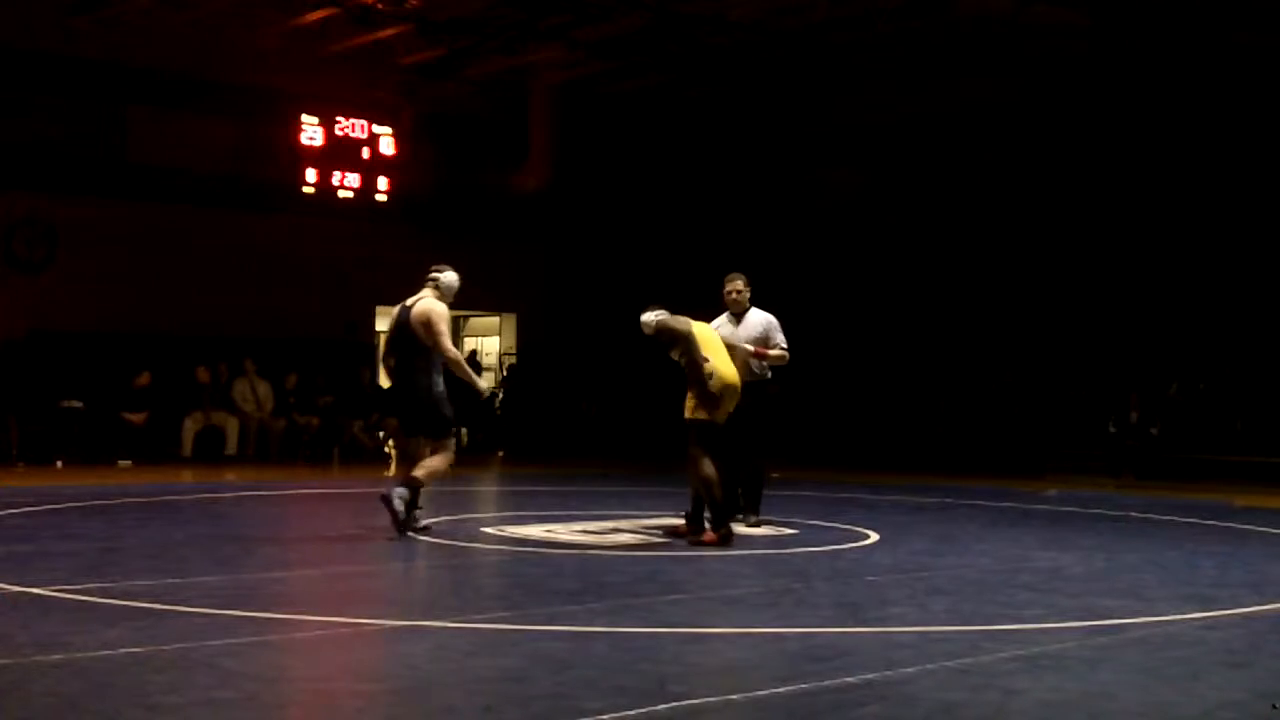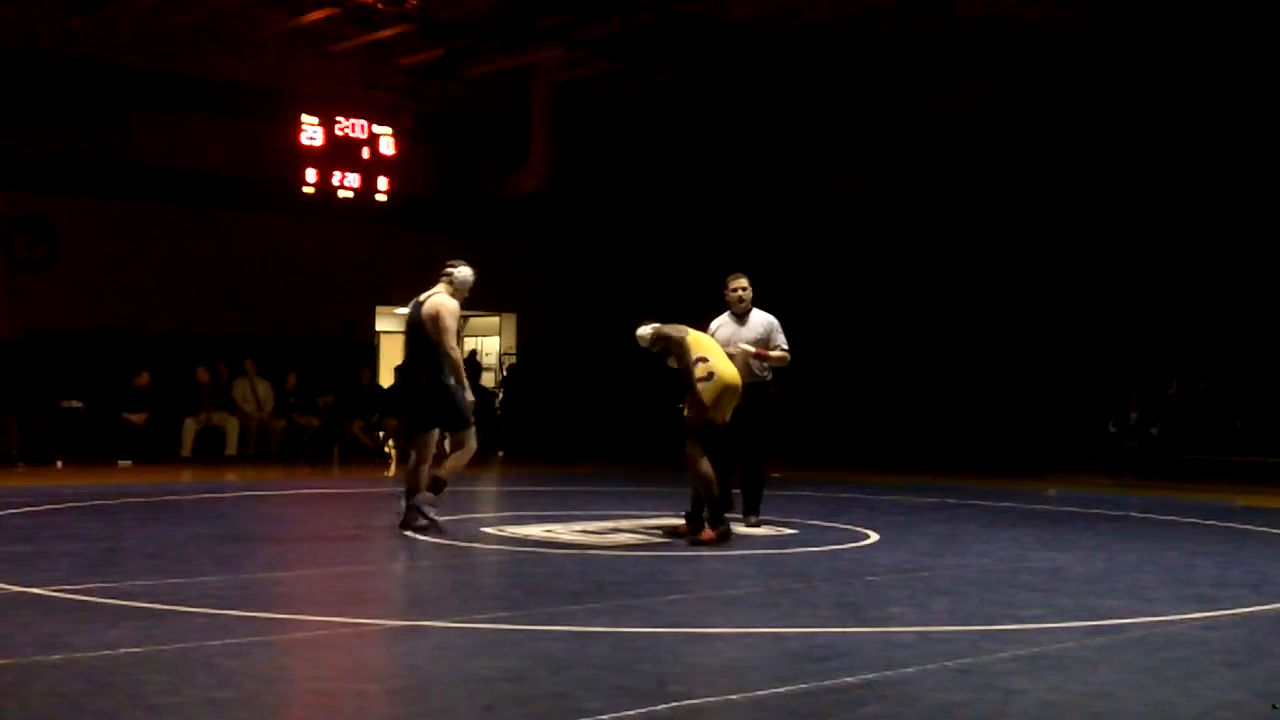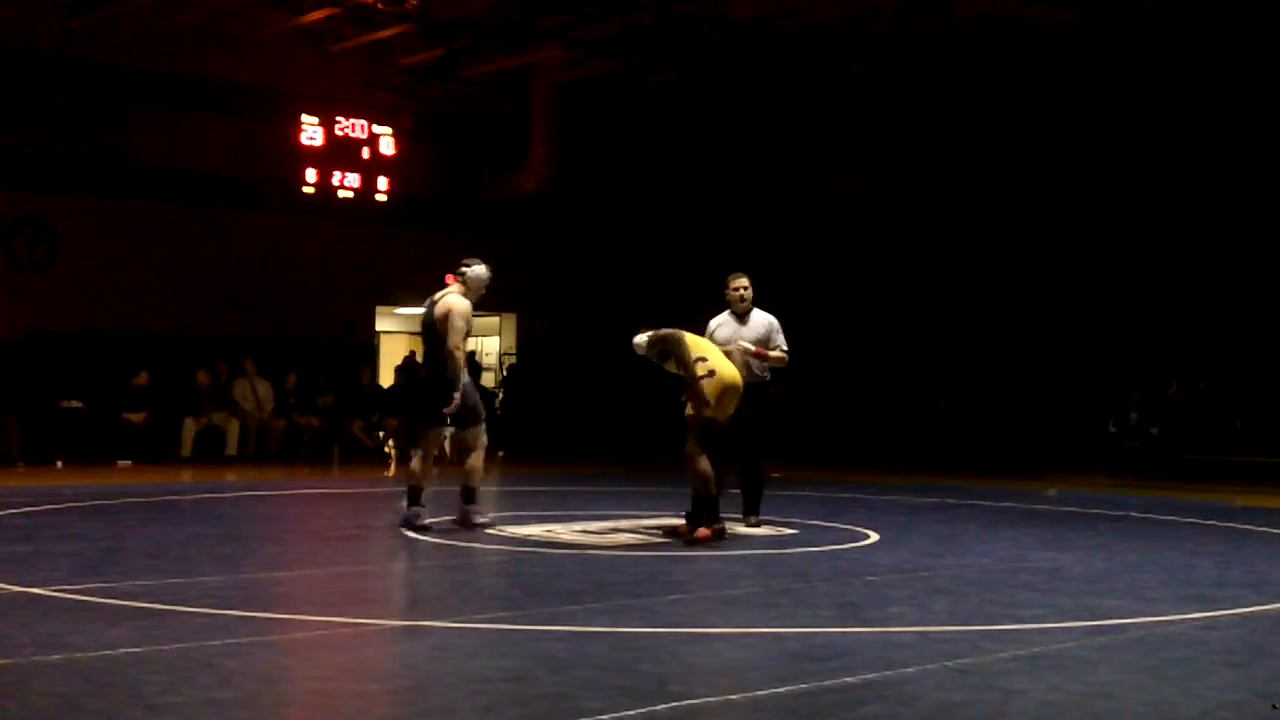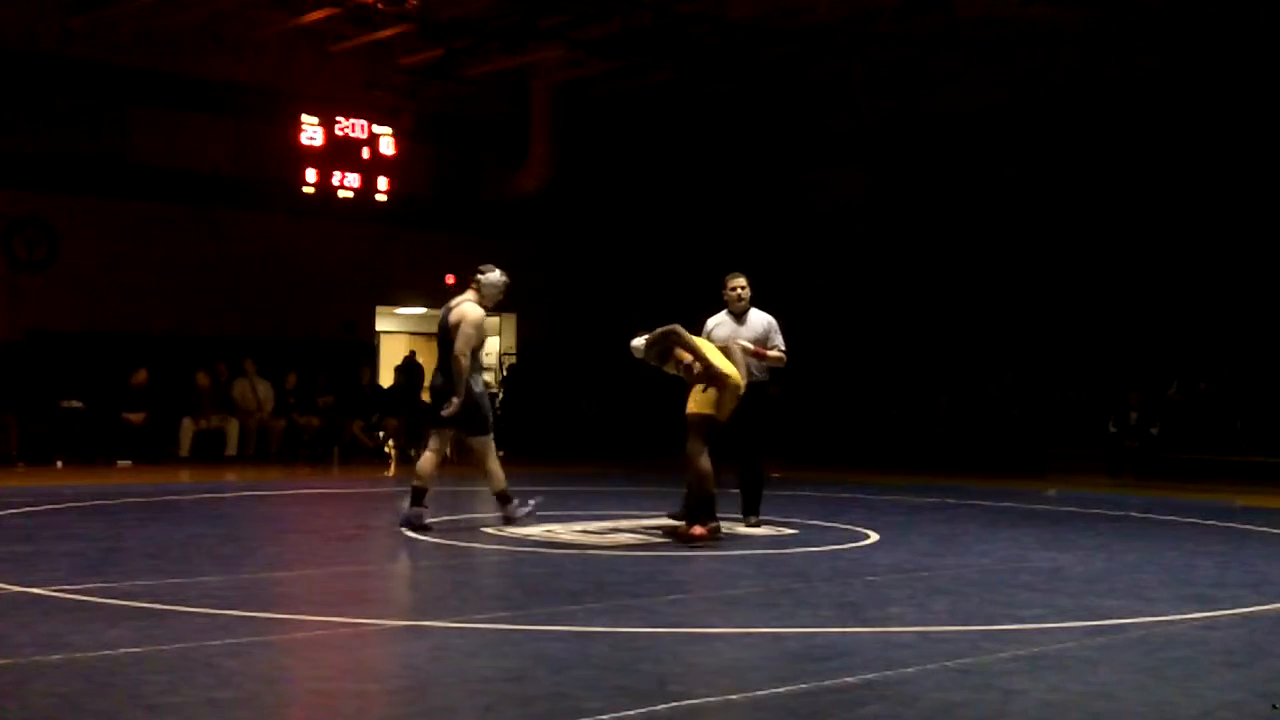
dt=0.1s
person 1, frame 1
left shoulder: (400, 309)
right shoulder: (436, 308)
left elbow: (388, 356)
right elbow: (448, 352)
right wrist: (475, 381)
left hip: (403, 386)
right hip: (428, 386)
left knee: (413, 454)
right knee: (444, 453)
left ankle: (409, 515)
right ankle: (400, 493)
person 1, frame 2
left shoulder: (417, 303)
right shoulder: (448, 304)
right elbow: (450, 349)
right wrist: (464, 388)
left hip: (413, 381)
right hip: (439, 381)
left knee: (422, 451)
right knee: (466, 445)
left ankle: (413, 513)
right ankle: (428, 497)
person 1, frame 3
left shoulder: (434, 300)
right shoulder: (460, 304)
right elbow: (454, 348)
right wrist: (459, 389)
left hip: (425, 378)
right hip: (449, 381)
left knee: (425, 449)
right knee: (477, 443)
left ankle: (413, 510)
right ankle: (468, 509)
person 1, frame 4
left shoulder: (452, 306)
right shoulder: (474, 313)
right elbow: (460, 354)
left wrist: (477, 373)
right wrist: (459, 396)
left hip: (441, 383)
right hip: (460, 386)
left knee: (435, 449)
right knee: (485, 451)
left ankle: (415, 510)
right ankle: (509, 507)
person 2, frame 1
left shoulder: (765, 320)
right shoulder: (717, 324)
left elbow: (783, 356)
left wrist: (754, 352)
left hip: (755, 392)
left knee: (752, 452)
right knee: (725, 451)
left ankle: (751, 510)
right ankle: (729, 504)
person 2, frame 2
left shoulder: (767, 321)
right shoulder: (716, 325)
left elbow: (784, 358)
left wrist: (756, 353)
left hip: (755, 394)
left knee: (752, 454)
right knee: (719, 451)
left ankle: (751, 511)
right ankle: (722, 502)
person 2, frame 3
left shoulder: (768, 321)
right shoulder: (716, 324)
left elbow: (783, 358)
left wrist: (756, 352)
left hip: (754, 394)
left knee: (751, 454)
left ankle: (751, 511)
person 2, frame 4
left shoulder: (766, 321)
right shoulder: (712, 323)
left elbow: (781, 359)
left wrist: (754, 352)
left hip: (754, 393)
left knee: (751, 455)
left ankle: (751, 511)
person 3, frame 1
left shoulder: (664, 324)
right shoulder: (700, 325)
left elbow: (685, 335)
right elbow: (733, 354)
left wrist: (702, 384)
left hip: (712, 379)
right hip: (730, 381)
left knee: (699, 454)
right knee: (703, 453)
left ankle: (721, 526)
right ankle: (695, 522)
person 3, frame 2
left shoulder: (658, 335)
right shoulder: (693, 335)
left elbow: (676, 339)
left wrist: (691, 390)
left hip: (712, 378)
right hip: (731, 380)
left knee: (695, 453)
right knee: (699, 452)
left ankle: (718, 524)
right ankle: (695, 522)
person 3, frame 3
left shoulder: (656, 339)
right shoulder: (691, 340)
left elbow: (674, 337)
right elbow: (730, 354)
left wrist: (693, 383)
left hip: (713, 377)
right hip: (732, 379)
left knee: (694, 451)
right knee: (701, 451)
left ankle: (713, 522)
right ankle: (695, 520)
person 3, frame 4
left shoulder: (655, 341)
right shoulder: (682, 343)
left elbow: (674, 331)
right elbow: (733, 348)
left wrist: (707, 366)
right wrist: (741, 376)
left hip: (712, 377)
right hip: (730, 381)
left knee: (696, 449)
right knee: (697, 449)
left ankle: (709, 521)
right ankle: (695, 519)
